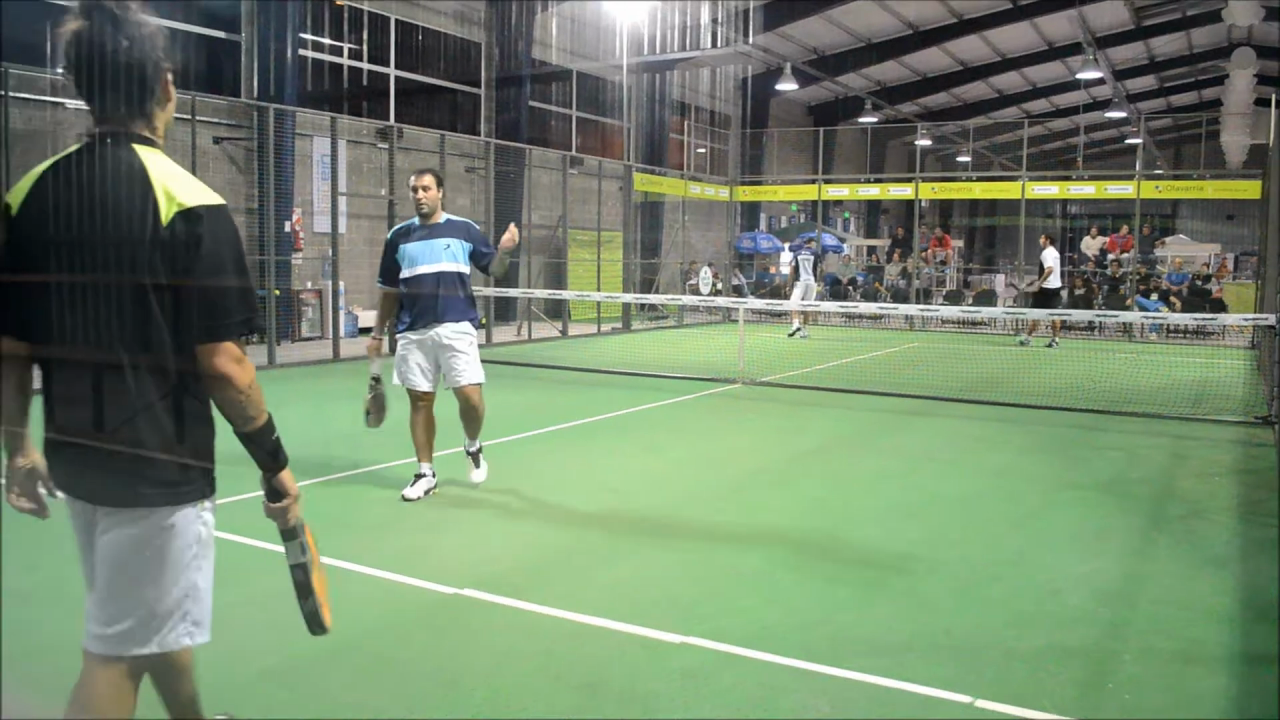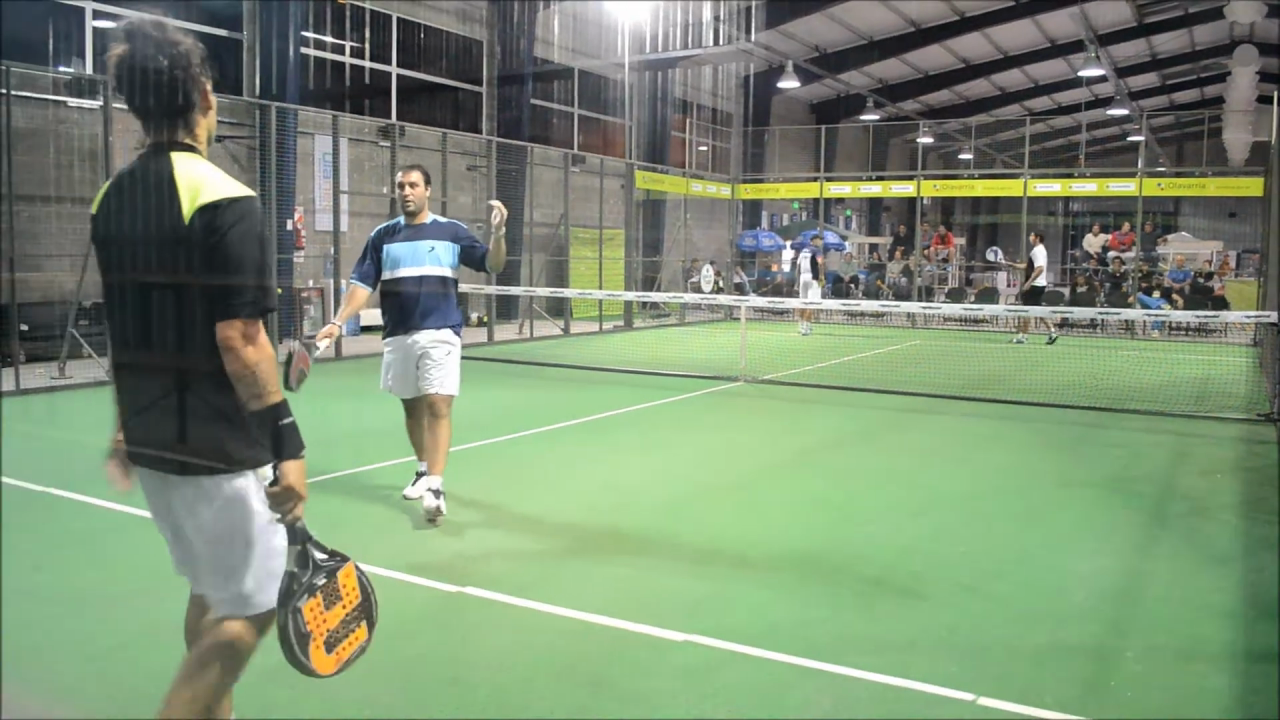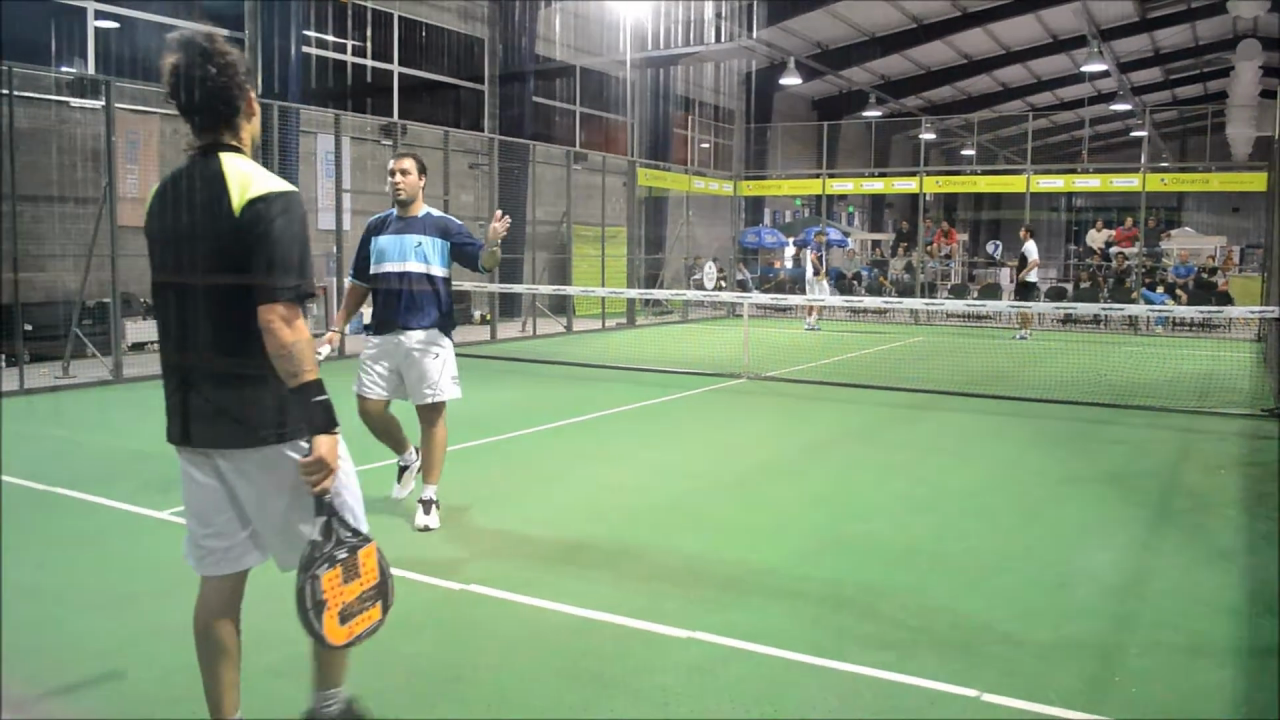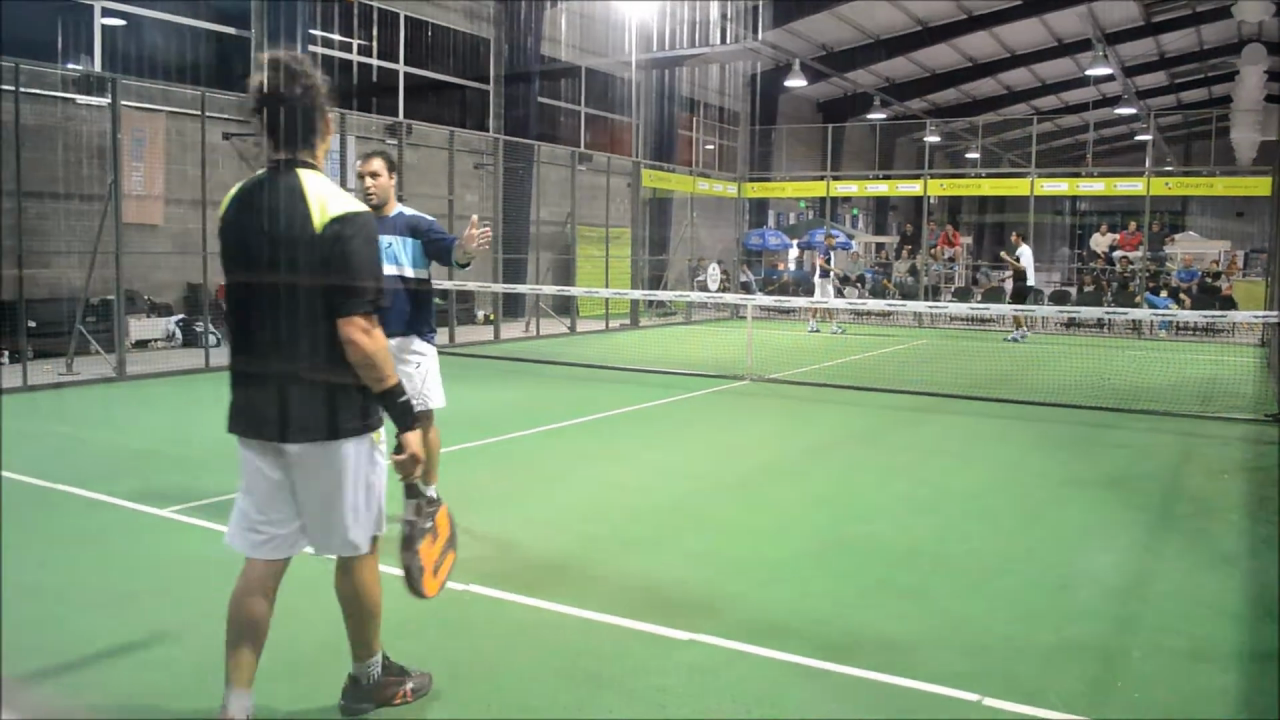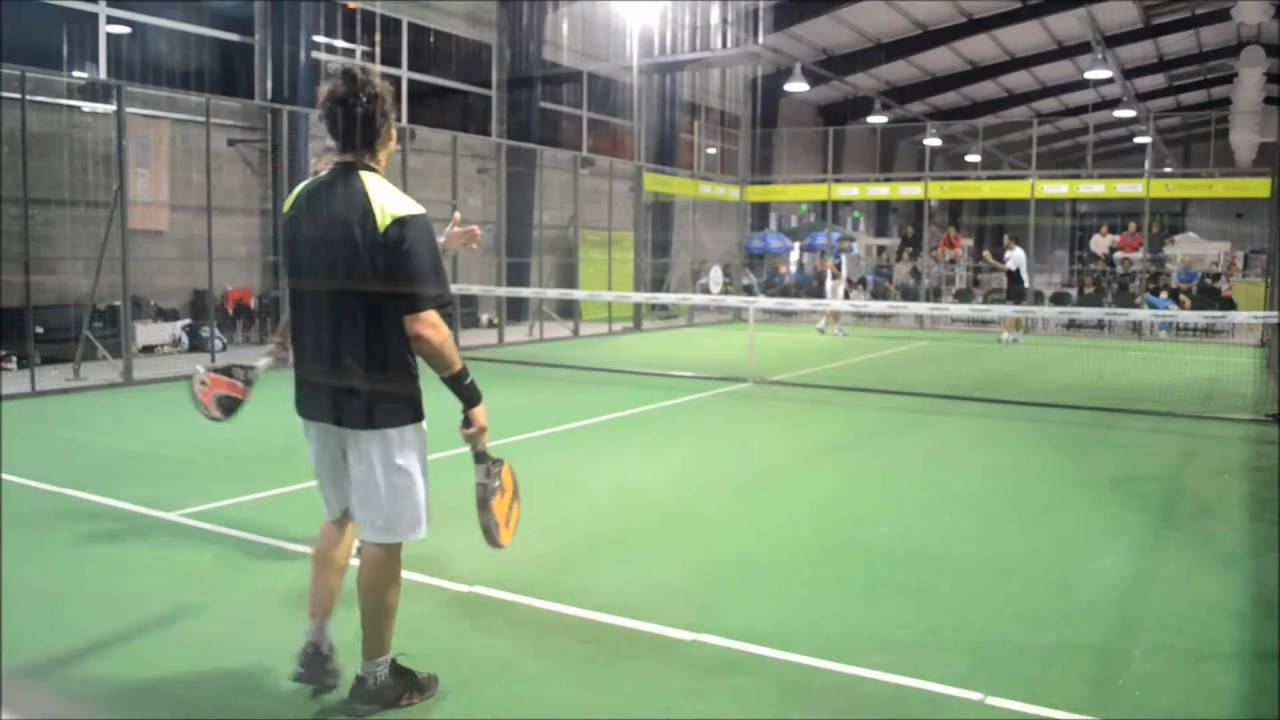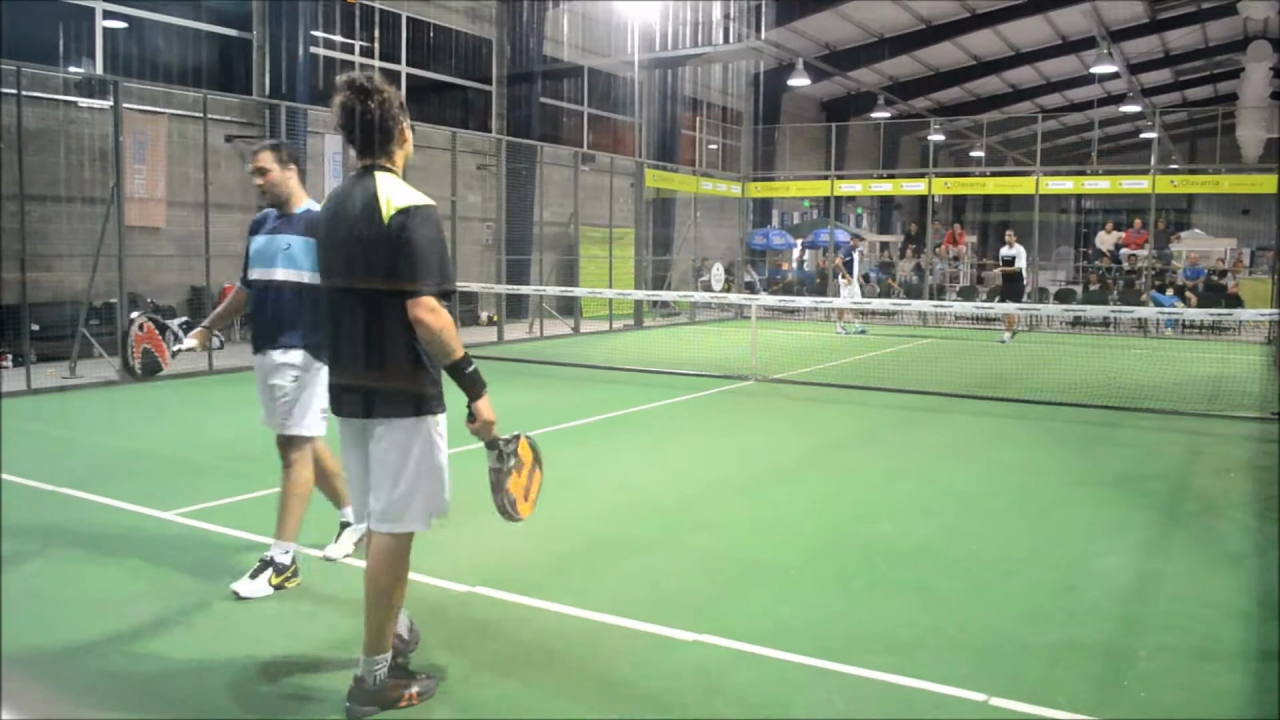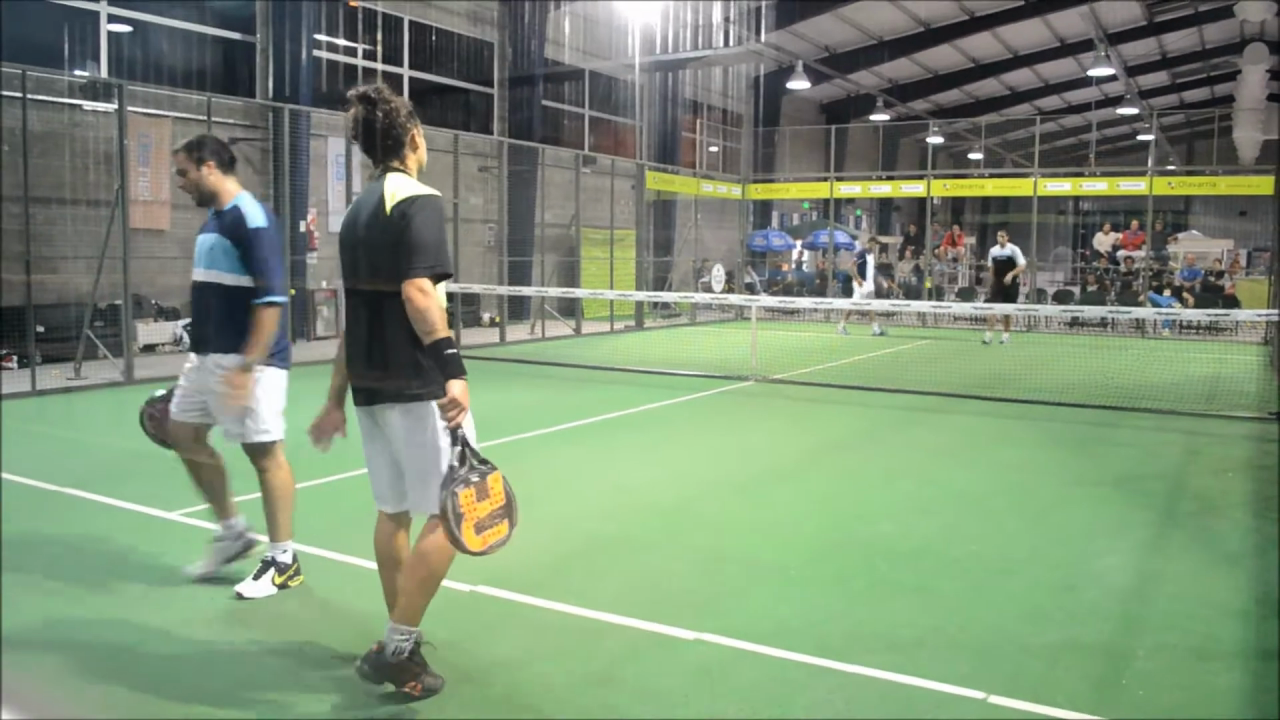
dt=0.3s
person 1, frame 1
right shoulder: (191, 204)
right elbow: (221, 360)
right wrist: (275, 460)
left hip: (81, 461)
right hip: (161, 467)
left knee: (156, 618)
right knee: (121, 648)
person 1, frame 2
left shoulder: (110, 199)
right shoulder: (223, 199)
right elbow: (238, 339)
left wrist: (127, 424)
right wrist: (288, 446)
left hip: (155, 443)
right hip: (220, 445)
left knee: (214, 597)
right knee: (249, 609)
person 1, frame 3
left shoulder: (163, 197)
right shoulder: (267, 195)
right elbow: (279, 319)
right wrist: (322, 421)
left hip: (194, 421)
right hip: (270, 421)
left knee: (222, 576)
person 1, frame 4
left shoulder: (235, 205)
right shoulder: (342, 213)
right elbow: (357, 331)
right wrist: (406, 419)
left hip: (258, 413)
right hip: (333, 417)
left knee: (263, 559)
right knee: (357, 548)
person 1, frame 5
left shoulder: (300, 204)
right shoulder: (400, 214)
right elbow: (421, 325)
right wrist: (470, 396)
left hip: (318, 397)
right hip: (382, 404)
left knee: (339, 517)
right knee: (382, 536)
left ankle: (317, 642)
person 1, frame 6
left shoulder: (333, 207)
right shoulder: (410, 207)
right elbow: (423, 311)
right wrist: (475, 387)
left hip: (348, 391)
right hip: (401, 395)
left knee: (376, 522)
right knee: (393, 529)
left ankle: (390, 631)
person 1, frame 7
left shoulder: (355, 213)
right shoulder: (418, 200)
right elbow: (419, 289)
left wrist: (334, 396)
right wrist: (453, 368)
left hip: (371, 386)
right hip: (421, 385)
left knee: (394, 509)
left ankle: (398, 632)
right ankle: (395, 645)
person 2, frame 1
left shoulder: (465, 230)
right shoulder: (398, 237)
left elbow: (494, 269)
right elbow: (388, 288)
left wrist: (505, 250)
right wrist: (378, 332)
left hip: (457, 328)
right hip: (413, 333)
left knee: (470, 396)
right knee: (420, 402)
left ankle: (473, 445)
right ankle: (425, 473)
person 2, frame 2
left shoulder: (452, 232)
right shoulder: (382, 236)
left elbow: (493, 265)
right elbow: (362, 284)
left wrist: (498, 232)
right wrist: (338, 323)
left hip: (440, 334)
right hip: (398, 336)
left knee: (438, 406)
right knee: (413, 406)
left ankle: (435, 490)
right ankle: (424, 470)
person 2, frame 3
left shoulder: (444, 226)
right shoulder: (374, 227)
left elbow: (483, 262)
right elbow: (358, 285)
left wrist: (491, 244)
right wrist: (338, 328)
left hip: (426, 336)
right hip: (380, 337)
left knee: (431, 414)
right knee: (370, 410)
left ankle: (428, 498)
right ankle: (409, 458)
person 2, frame 4
left shoulder: (418, 225)
left elbow: (454, 254)
left wrist: (467, 246)
left hip: (410, 342)
left knee: (420, 421)
left ankle: (429, 494)
person 2, frame 5
left shoulder: (376, 227)
right shoulder: (306, 234)
left elbow: (416, 249)
left wrist: (446, 241)
right wrist: (280, 345)
left hip: (366, 351)
right hip: (316, 352)
left knee: (365, 436)
right knee: (332, 438)
left ankle: (390, 513)
right ankle: (353, 525)
person 2, frame 6
right shoulder: (260, 225)
right elbow: (247, 287)
right wrist: (209, 327)
left hip: (308, 355)
right hip: (267, 354)
left knee: (295, 447)
right knee: (304, 444)
left ankle: (282, 561)
right ankle: (351, 517)
person 2, frame 7
left shoulder: (252, 220)
right shoulder: (216, 219)
left elbow: (272, 299)
left wrist: (248, 366)
right wrist: (203, 350)
left hip: (249, 360)
right hip: (209, 355)
left knee: (263, 452)
right knee: (183, 433)
left ankle: (282, 560)
right ankle: (233, 532)
